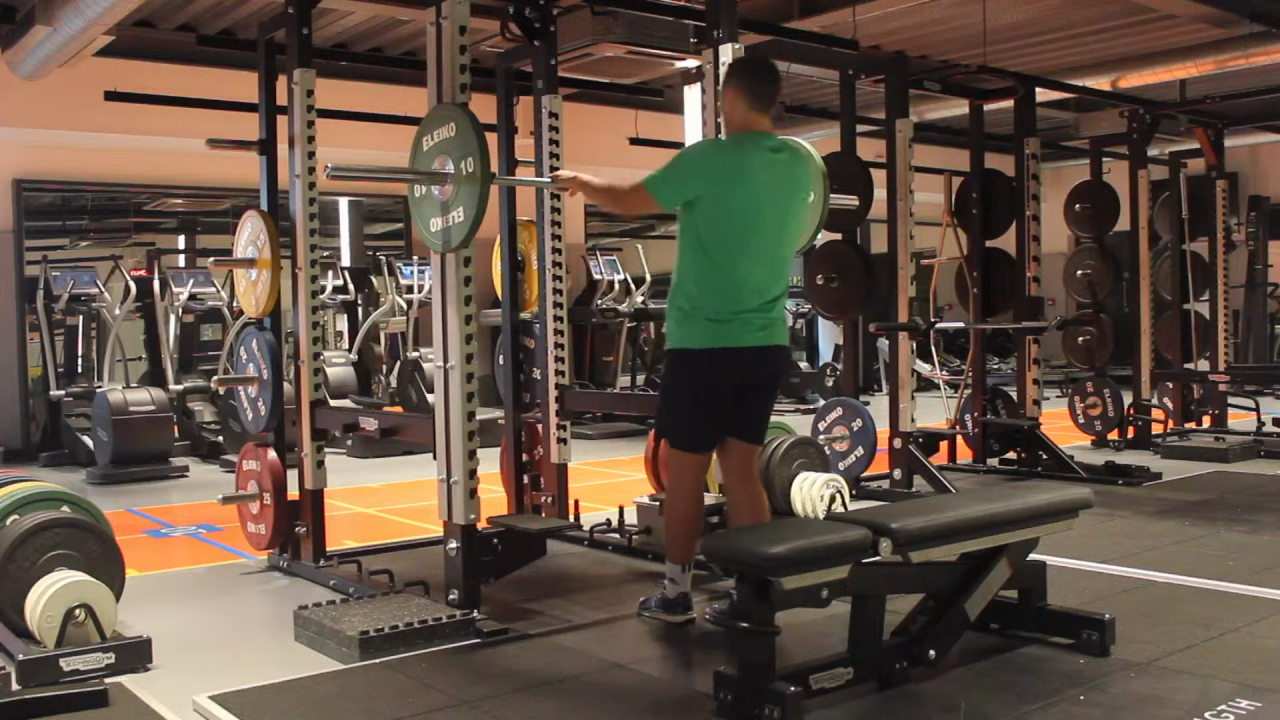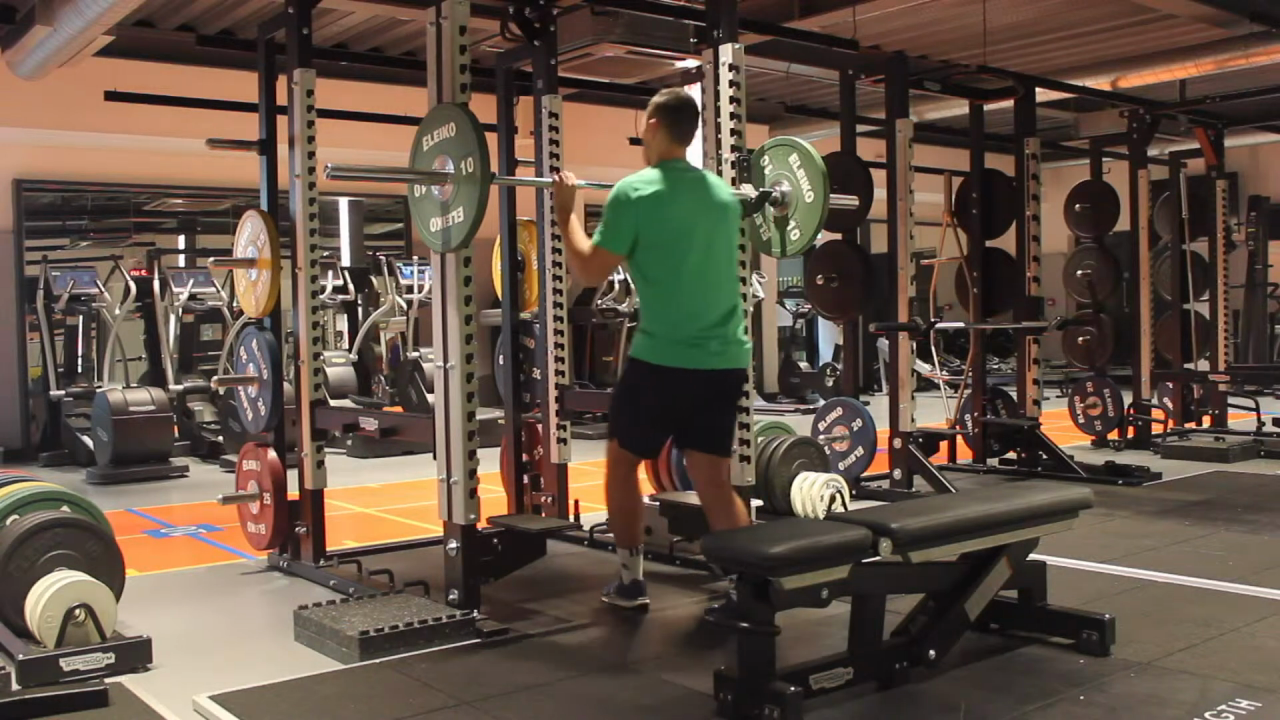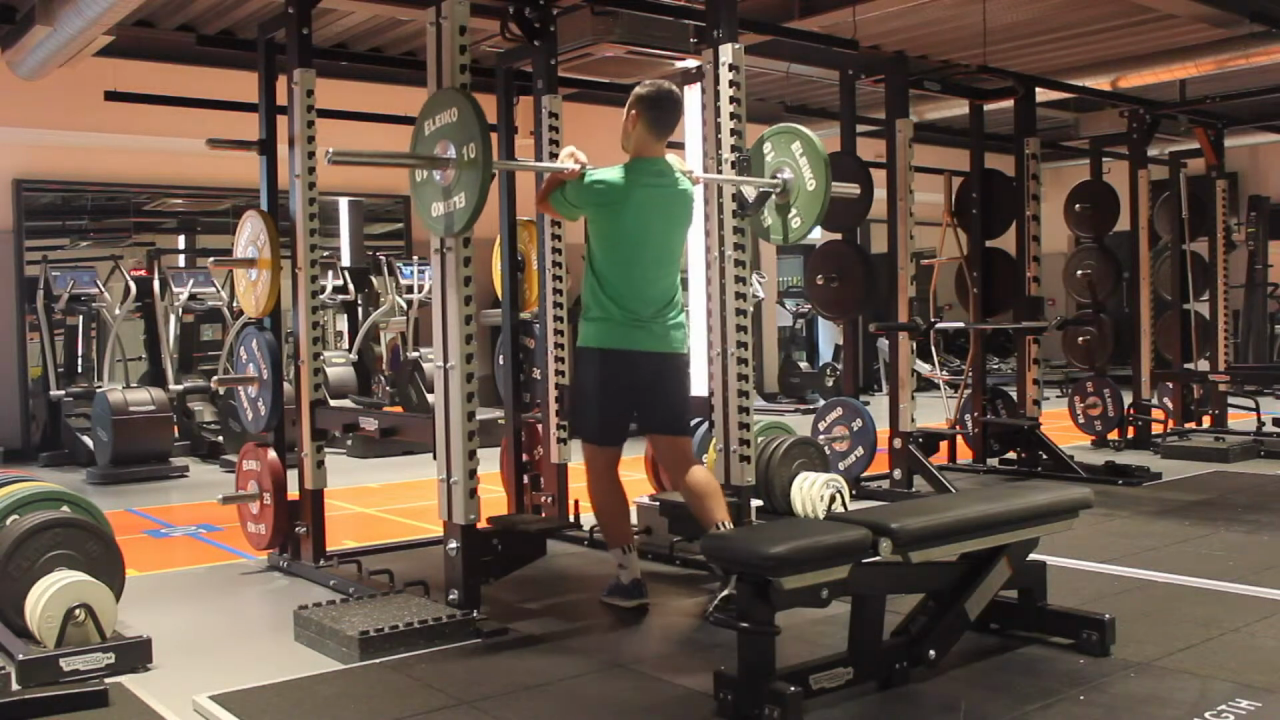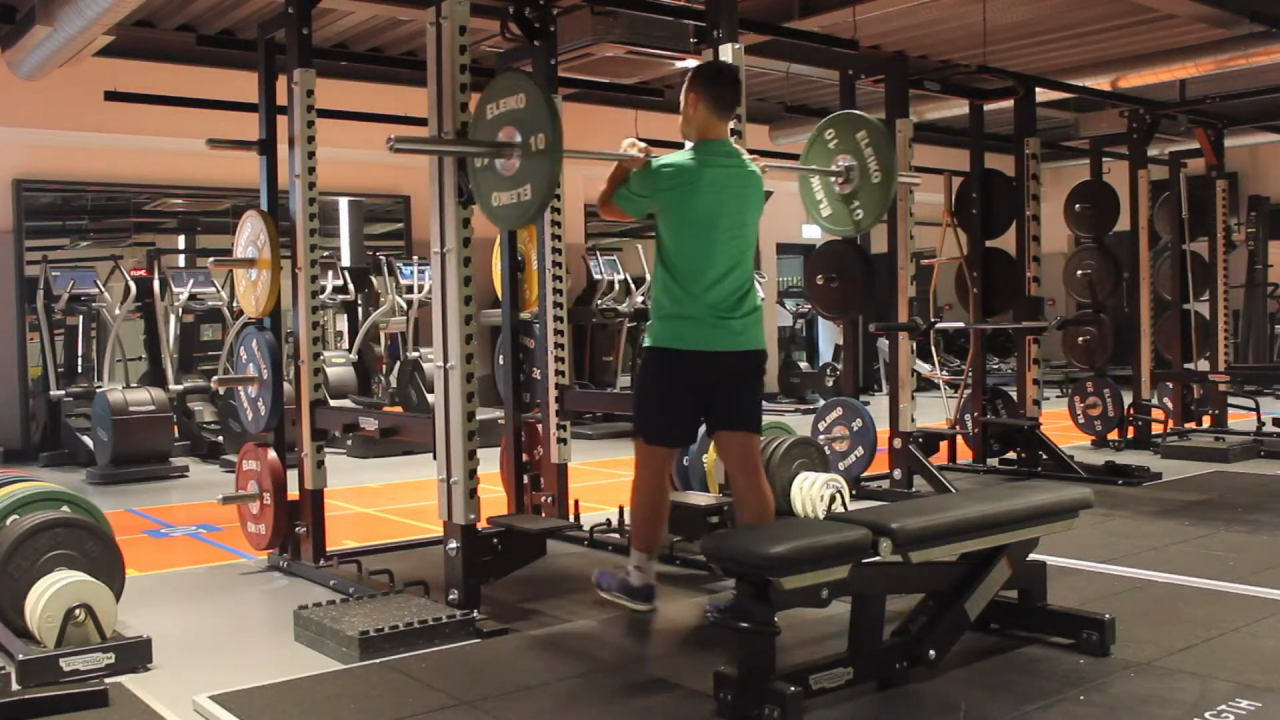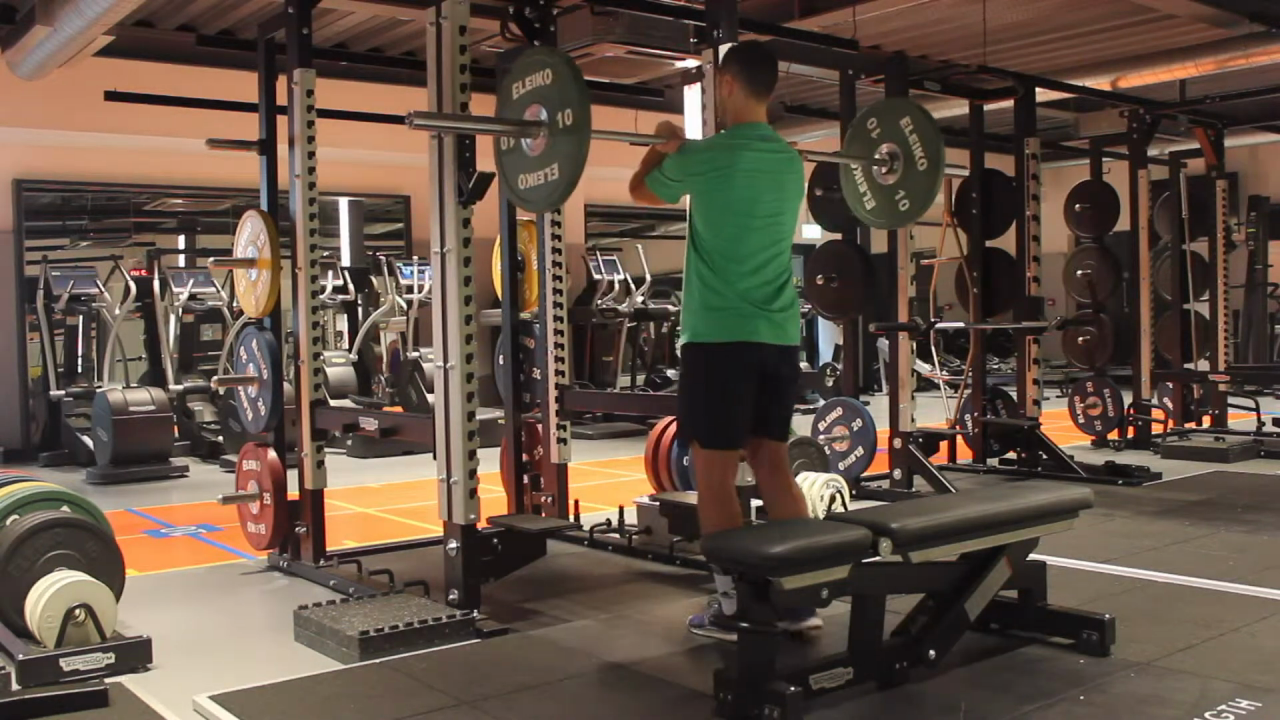
dt=0.7s
person 1, frame 1
left shoulder: (711, 159)
right shoulder: (800, 166)
left elbow: (626, 202)
left wrist: (576, 180)
left hip: (704, 341)
right hip: (768, 343)
left knee: (683, 470)
right knee: (742, 469)
left ankle: (676, 593)
person 1, frame 2
left shoulder: (636, 191)
right shoulder: (723, 192)
left elbow: (589, 270)
left wrist: (567, 208)
left hip: (662, 358)
right hip: (726, 359)
left knee: (623, 464)
right knee: (713, 479)
left ankle: (630, 579)
person 1, frame 3
left shoulder: (602, 186)
right shoulder: (684, 190)
left elbow: (546, 203)
left wrist: (564, 169)
right wrist: (676, 169)
left hip: (608, 347)
right hip: (667, 346)
left knee: (602, 466)
right knee: (680, 460)
left ankle: (629, 578)
person 1, frame 4
left shoulder: (668, 172)
right shoulder: (752, 176)
left elbow: (609, 207)
left wrist: (628, 163)
left hip: (678, 344)
right hip: (742, 343)
left knee: (653, 465)
right knee: (745, 466)
left ankle: (638, 580)
person 1, frame 5
left shoulder: (703, 156)
right shoulder: (791, 162)
left elbow: (641, 190)
left wrist: (663, 145)
left hip: (719, 337)
right hip: (780, 336)
left knee: (715, 473)
right knee: (773, 466)
left ankle: (731, 606)
